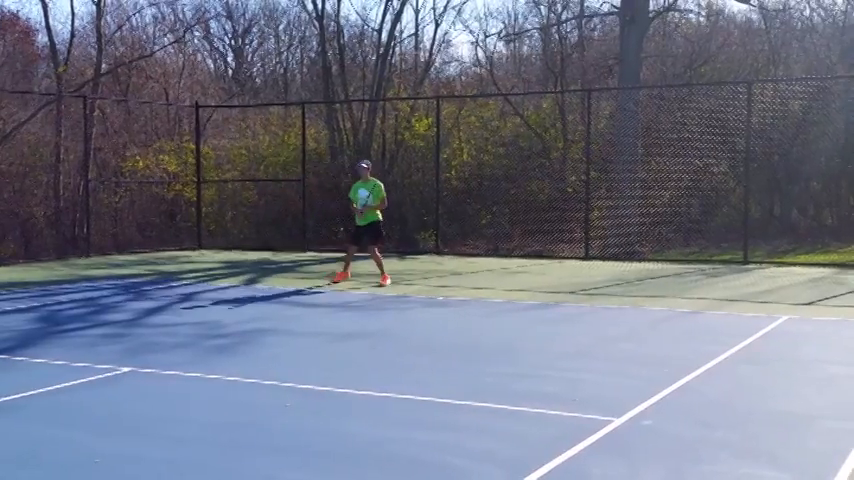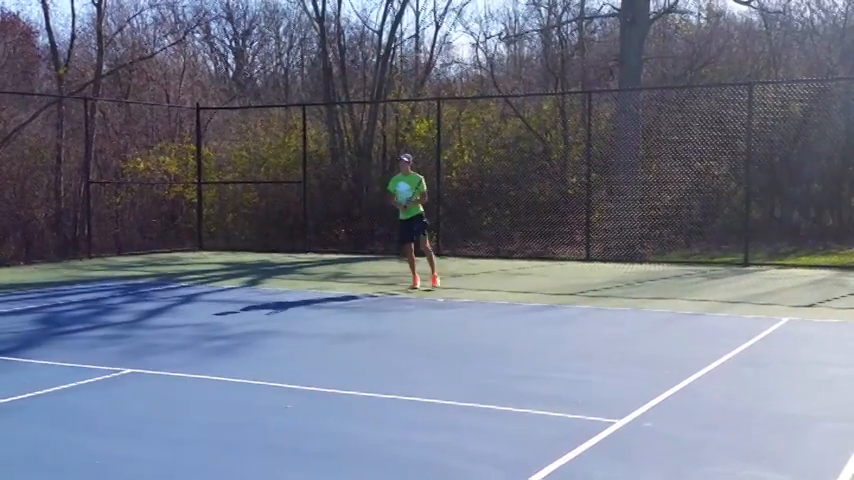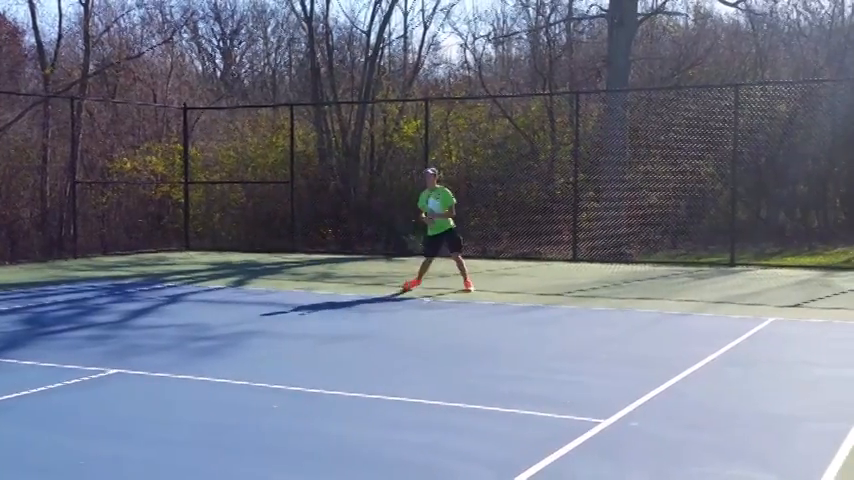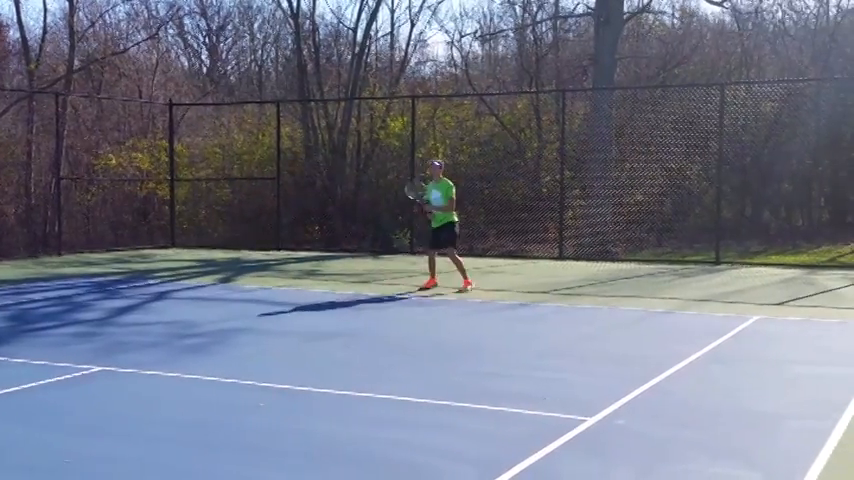
dt=0.3s
person 1, frame 1
left shoulder: (377, 185)
right shoulder: (356, 186)
left elbow: (384, 204)
right elbow: (353, 203)
left wrist: (369, 208)
right wrist: (356, 211)
left hip: (373, 221)
right hip: (360, 222)
left knee: (373, 250)
right knee: (351, 249)
left ankle: (384, 276)
right ankle: (344, 273)
person 1, frame 2
left shoulder: (418, 179)
right shoulder: (395, 179)
left elbow: (424, 198)
right elbow: (392, 199)
left wrist: (412, 203)
right wrist: (397, 205)
left hip: (417, 214)
right hip: (404, 217)
left knee: (425, 245)
right knee: (408, 248)
left ankle: (434, 275)
right ankle: (415, 277)
person 1, frame 3
left shoulder: (445, 192)
right shoulder: (424, 195)
left elbow: (452, 213)
right elbow: (421, 213)
left wrist: (438, 215)
right wrist: (426, 219)
left hip: (448, 229)
right hip: (433, 231)
left knee: (456, 256)
right knee: (428, 259)
left ankle: (467, 281)
right ankle: (417, 280)
person 1, frame 4
left shoulder: (448, 185)
right shoulder: (430, 186)
left elbow: (451, 207)
left wrist: (433, 208)
right wrist: (429, 212)
left hip: (449, 222)
right hip: (436, 224)
left knee: (451, 253)
right knee: (431, 253)
left ankle: (467, 281)
right ankle: (433, 279)
